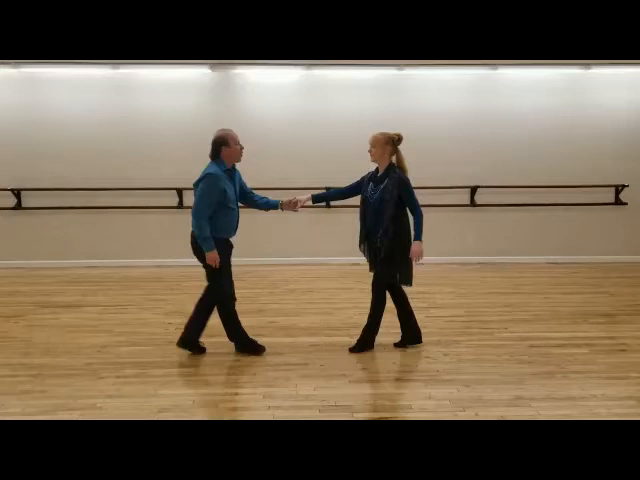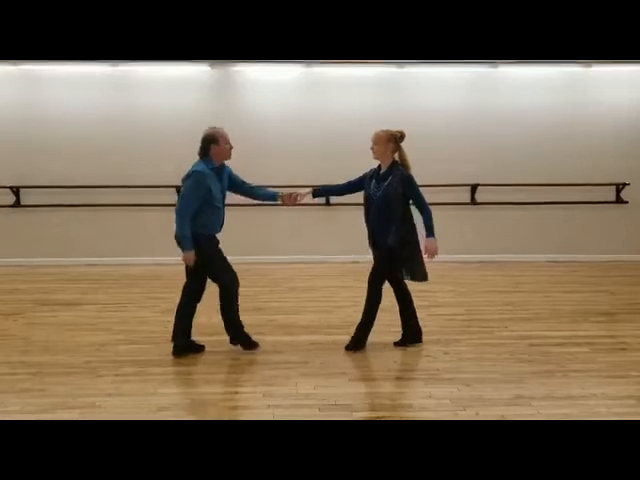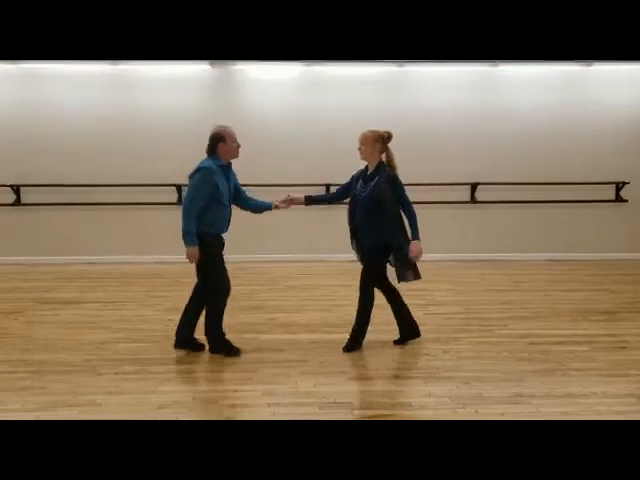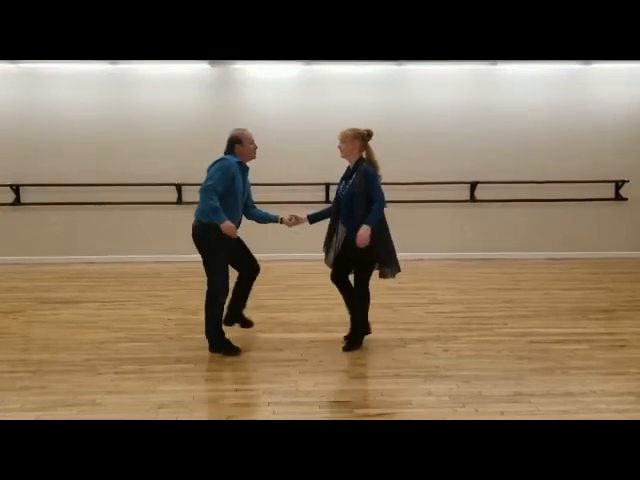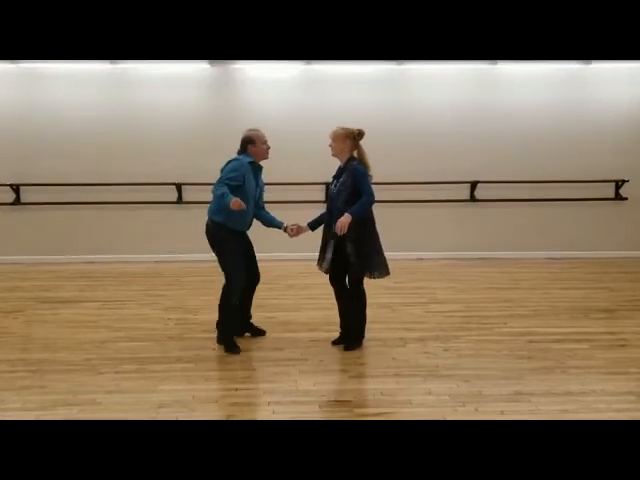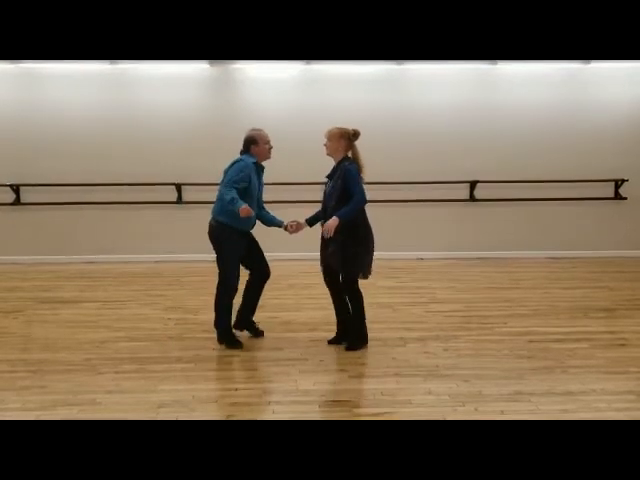
dt=0.3s
person 1, frame 1
left shoulder: (232, 174)
right shoulder: (212, 177)
left elbow: (249, 198)
right elbow: (200, 215)
left wrist: (280, 205)
right wrist: (209, 248)
left hip: (219, 242)
right hip: (210, 244)
left knee: (217, 290)
right knee: (225, 293)
left ankle: (189, 337)
right ankle: (241, 341)
person 1, frame 2
left shoulder: (222, 171)
right shoulder: (199, 174)
left elbow: (246, 189)
right elbow: (183, 212)
left wrist: (279, 197)
right wrist: (187, 247)
left hip: (203, 238)
right hip: (196, 240)
left knee: (194, 288)
right knee: (229, 282)
left ankle: (181, 342)
right ankle: (237, 334)
person 1, frame 3
left shoulder: (228, 172)
right shoulder: (206, 171)
left elbow: (242, 200)
right elbow: (190, 209)
left wrist: (272, 206)
right wrist: (191, 243)
left hip: (212, 238)
right hip: (201, 240)
left knee: (207, 285)
right knee: (219, 286)
left ankle: (185, 337)
right ankle: (216, 340)
person 1, frame 4
left shoulder: (242, 174)
right shoulder: (225, 166)
left elbow: (250, 210)
right elbow: (207, 194)
left wrist: (279, 219)
right wrist: (222, 221)
left hip: (225, 234)
right hip: (209, 232)
left knee: (251, 268)
right knee: (219, 283)
left ankle: (234, 314)
right ankle: (216, 340)
person 1, frame 5
left shoulder: (257, 174)
right shoulder: (238, 165)
left elbow: (259, 211)
right elbow: (219, 188)
left wrist: (282, 226)
right wrist: (230, 200)
left hip: (238, 232)
right hip: (221, 230)
left knee: (252, 276)
right knee: (234, 280)
left ankle: (242, 323)
right ankle: (225, 333)
person 1, frame 6
left shoulder: (257, 171)
right shoulder: (243, 166)
left elbow: (259, 209)
right elbow: (226, 191)
left wrist: (282, 224)
right wrist: (239, 206)
left hip: (242, 232)
right hip: (224, 230)
left knee: (262, 271)
right knee: (229, 281)
left ankle: (244, 319)
right ankle: (224, 332)
person 2, frame 1
left shoulder: (399, 179)
right shoulder: (370, 178)
left elbow: (416, 210)
right elbow: (343, 193)
left wrist: (417, 240)
right wrist: (310, 198)
left hip: (394, 244)
right hip: (378, 244)
left knee: (379, 287)
right knee: (391, 286)
left ankle: (367, 339)
right ankle: (411, 334)
person 2, frame 2
left shoulder: (402, 176)
right shoulder: (372, 176)
left elbow: (423, 207)
right elbow: (343, 188)
left wrist: (430, 236)
right wrist: (311, 192)
left hip: (397, 242)
right hip: (381, 241)
left knee: (374, 283)
right knee: (396, 284)
left ankle: (360, 337)
right ankle: (412, 333)
person 2, frame 3
left shoulder: (388, 176)
right shoulder: (360, 176)
left elbow: (408, 208)
right elbow: (336, 196)
left wrist: (415, 239)
right wrist: (304, 200)
left hip: (383, 242)
right hip: (366, 242)
left knee: (367, 285)
right knee: (381, 284)
left ankle: (357, 338)
right ankle: (409, 329)
person 2, frame 4
left shoulder: (367, 171)
right shoulder: (348, 174)
left elbow: (379, 202)
right elbow: (336, 208)
left wrist: (368, 226)
right wrist: (306, 219)
left hip: (366, 239)
right hip: (348, 239)
left knee: (360, 284)
right knee: (338, 276)
left ankle: (357, 335)
right ankle: (361, 325)
person 2, frame 5
left shoulder: (357, 169)
right shoulder: (340, 172)
left elbow: (369, 198)
right elbow: (332, 209)
left wrist: (349, 215)
right wrist: (308, 227)
left hip: (358, 237)
right hip: (341, 238)
left knee: (355, 284)
right knee: (336, 280)
left ankle: (356, 335)
right ankle: (347, 332)
person 2, frame 6
left shoulder: (349, 169)
right shoulder: (336, 171)
left elbow: (360, 199)
left wrist: (337, 218)
right wrist: (306, 223)
left hip: (353, 236)
right hip: (337, 237)
left knee: (349, 284)
right knee: (331, 279)
left ankle: (359, 335)
right ankle: (344, 331)
